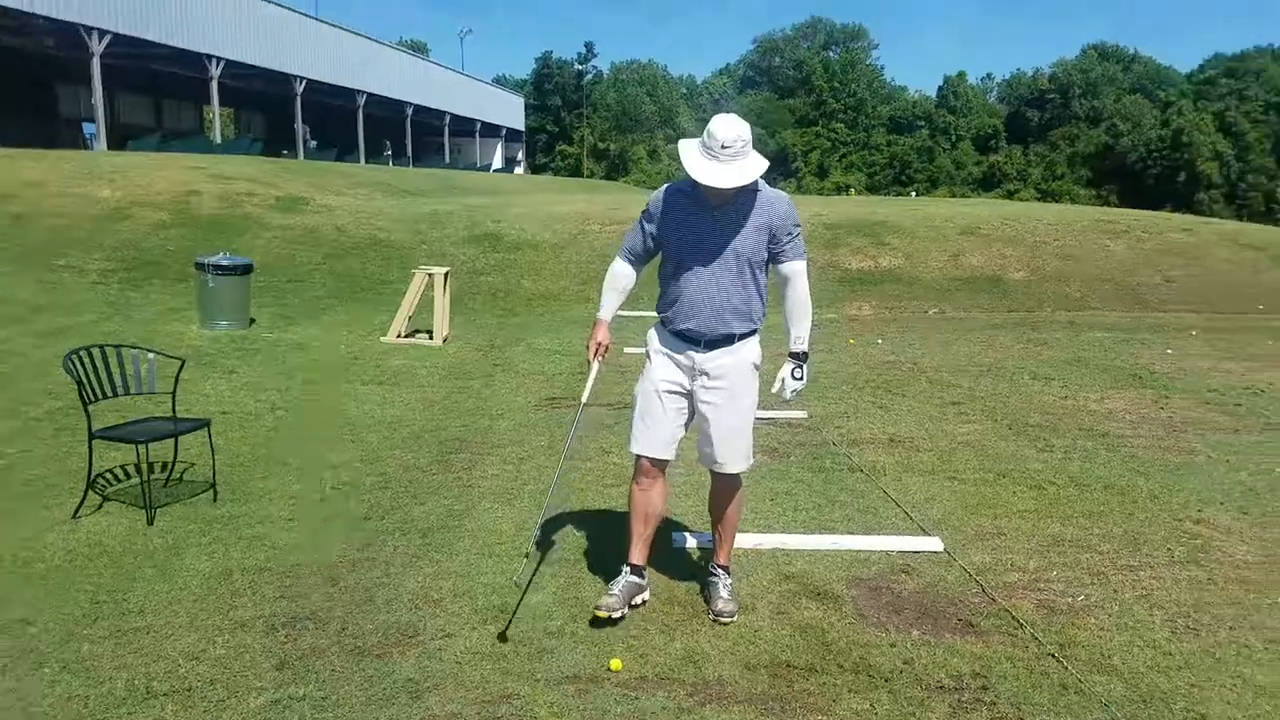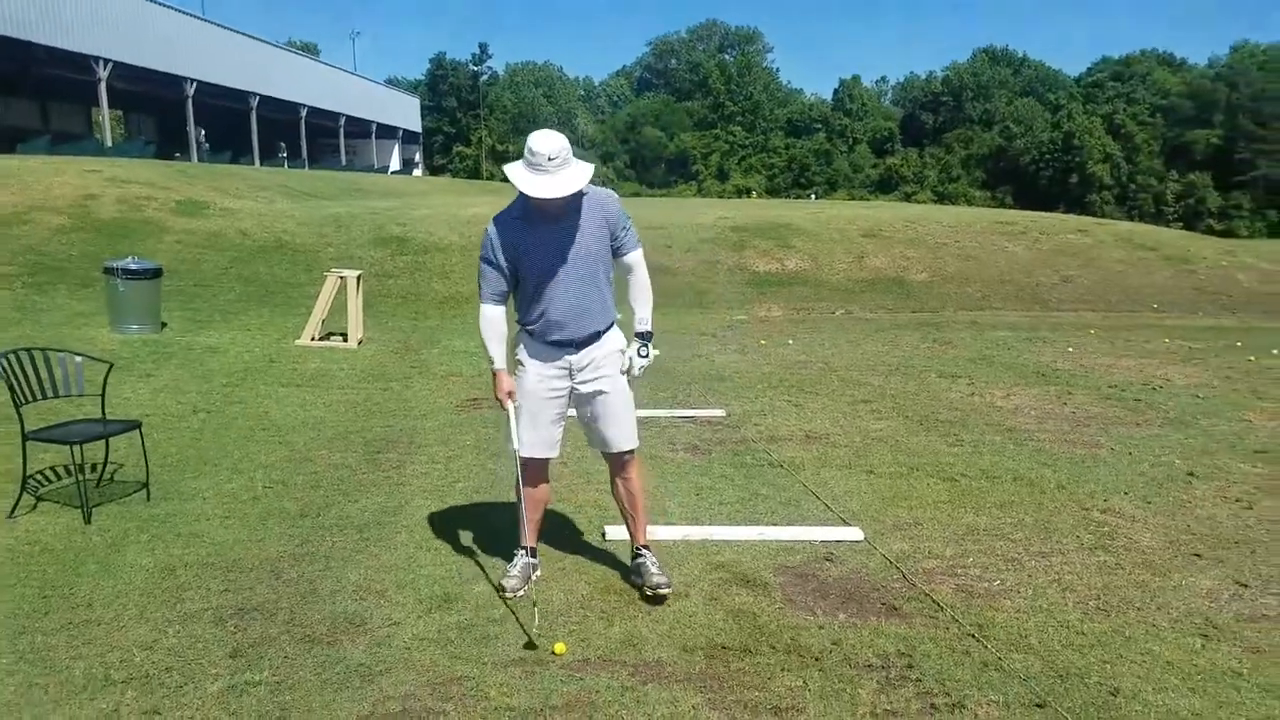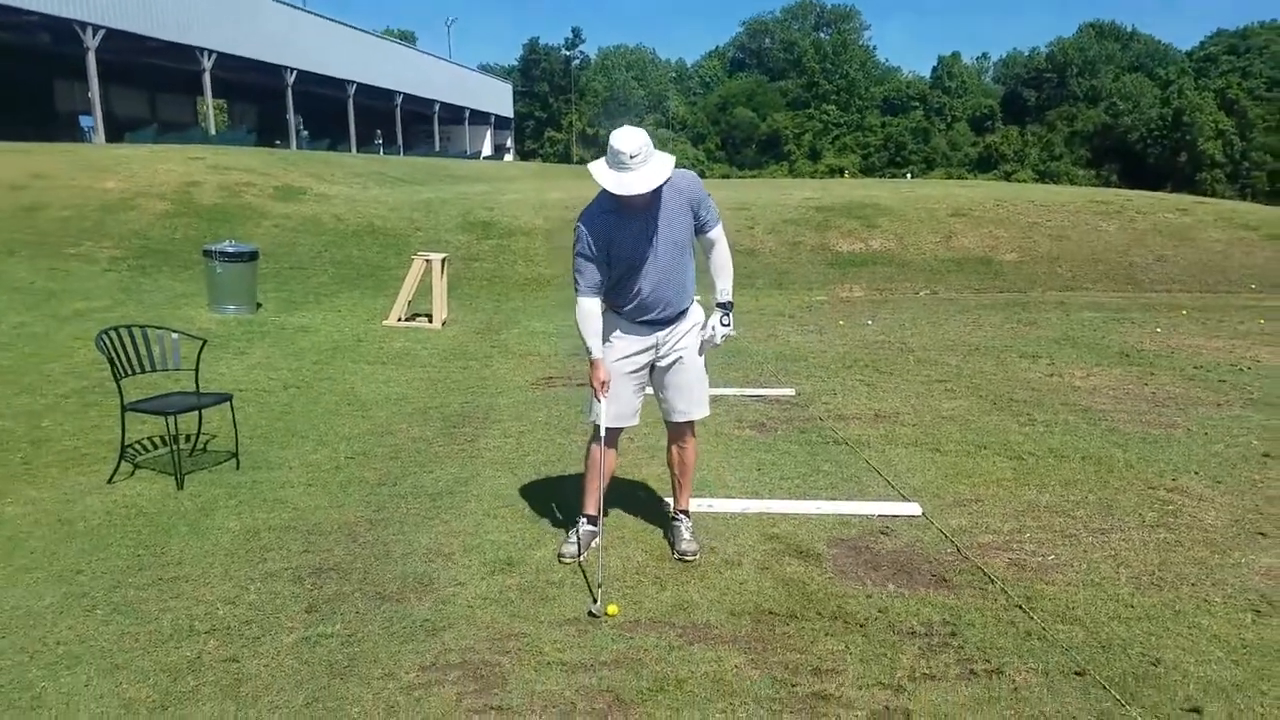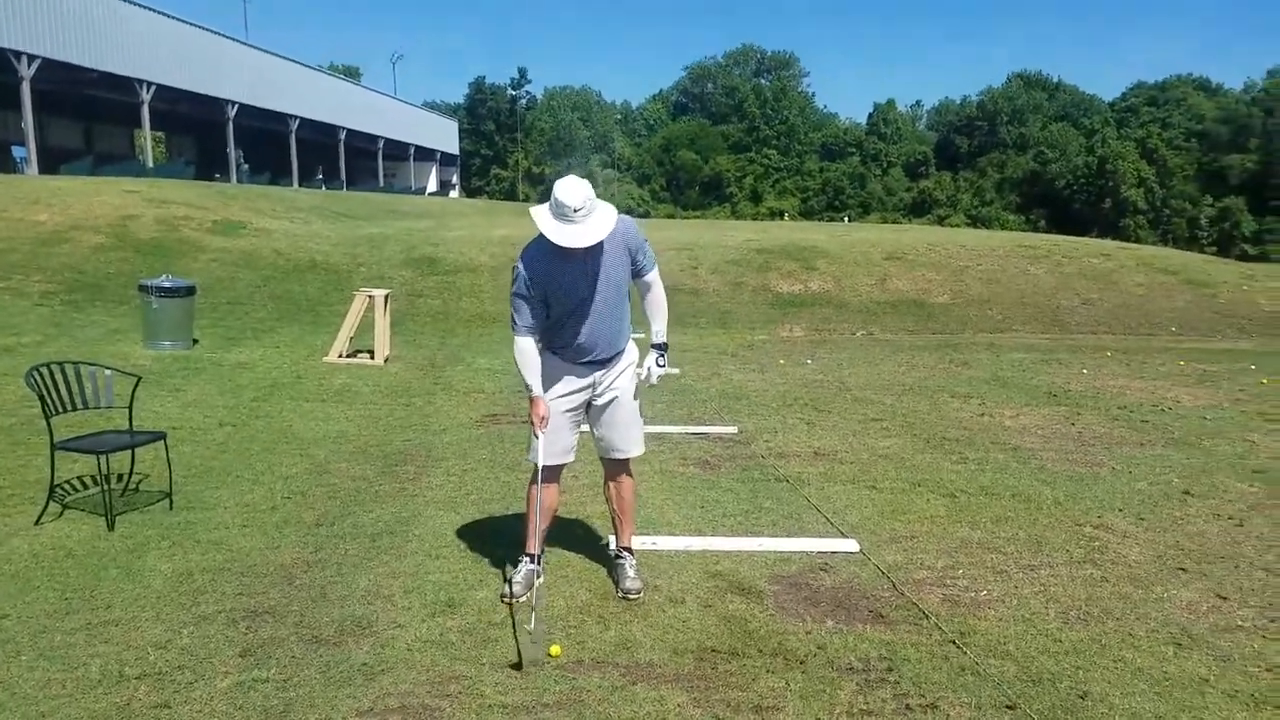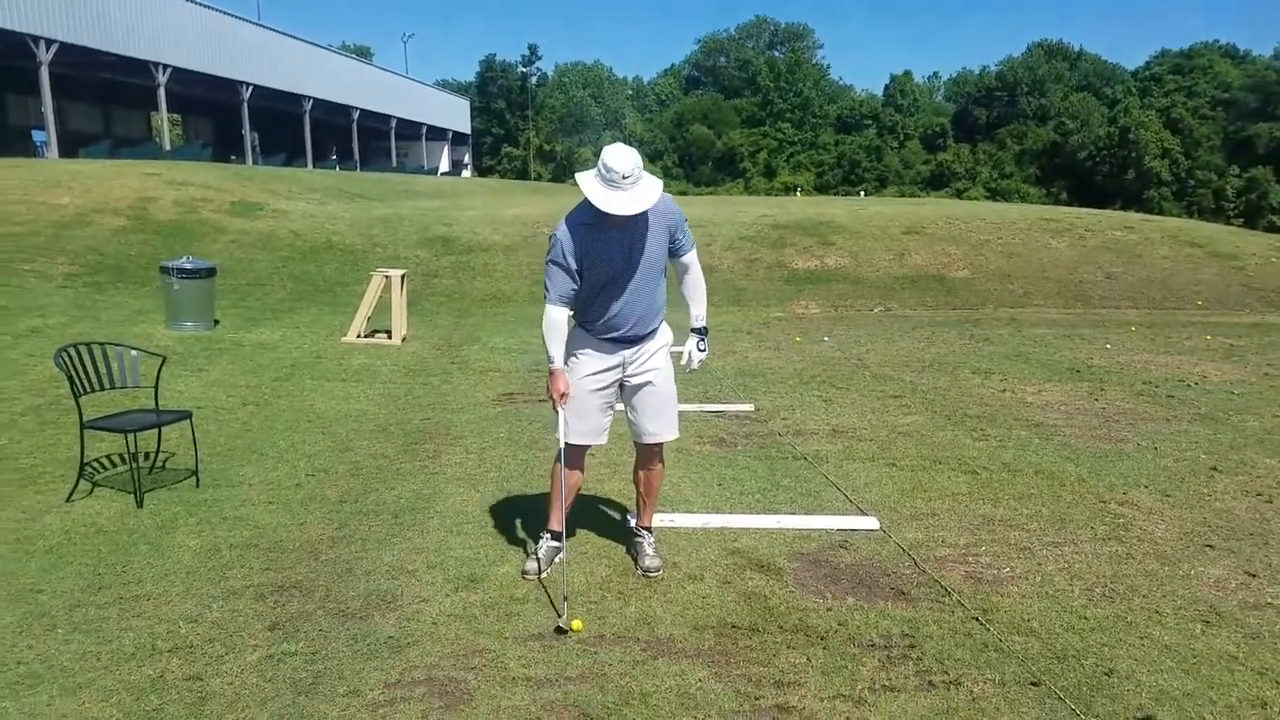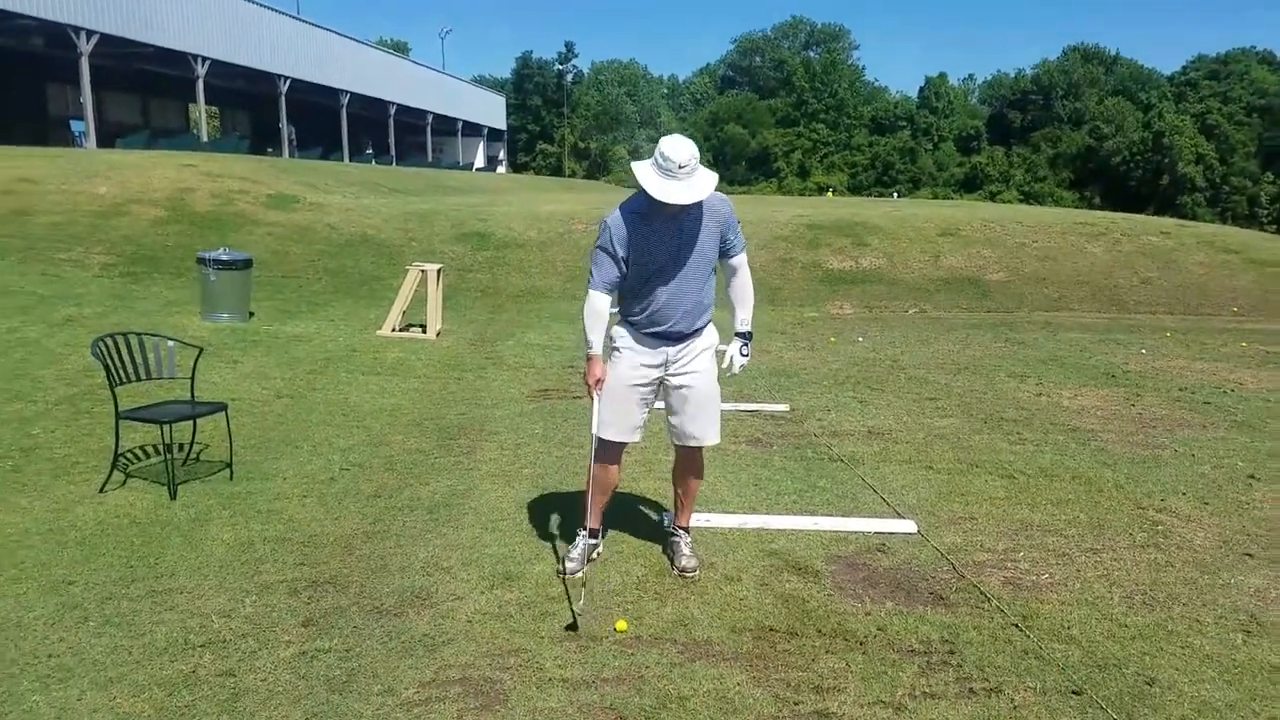
dt=0.7s
person 1, frame 1
left shoulder: (775, 207)
right shoulder: (667, 200)
left elbow: (794, 280)
right elbow: (628, 261)
left wrist: (798, 353)
right wrist: (604, 318)
left hip: (734, 356)
right hip: (668, 350)
left knee: (727, 471)
right knee: (648, 463)
left ankle: (720, 572)
right ankle: (634, 574)
person 1, frame 2
left shoulder: (605, 206)
right shoulder: (503, 228)
left elbow: (635, 268)
right elbow: (492, 302)
left wrist: (643, 333)
right wrist: (499, 368)
left hip: (602, 350)
right hip: (539, 356)
left knee: (622, 455)
right knee: (533, 461)
left ankle: (642, 553)
right ankle: (527, 554)
person 1, frame 3
left shoulder: (687, 187)
right shoulder: (594, 221)
left elbow: (715, 243)
right elbow: (588, 295)
left wrist: (724, 305)
right wrist: (596, 357)
left hip: (682, 327)
right hip: (623, 333)
left knee: (683, 427)
right knee: (607, 428)
left ankle: (681, 517)
right ankle: (588, 520)
person 1, frame 4
left shoulder: (625, 233)
right shoulder: (532, 262)
left elbow: (650, 286)
right elbow: (525, 335)
left wrist: (659, 346)
right wrist: (536, 394)
left hip: (617, 366)
right hip: (560, 371)
left knee: (619, 464)
right knee: (548, 467)
left ankle: (624, 555)
right ankle: (531, 559)
person 1, frame 5
left shoulder: (666, 211)
right shoulder: (570, 232)
left elbow: (688, 268)
right elbow: (556, 305)
left wrist: (698, 329)
right wrist: (556, 368)
left hip: (650, 347)
right hip: (590, 350)
left knee: (651, 446)
right knee: (573, 446)
left ankle: (643, 533)
right ankle: (552, 536)
person 1, frame 6
left shoulder: (719, 210)
right shoulder: (622, 220)
left elbow: (737, 270)
right elbow: (600, 291)
left wrist: (743, 332)
right wrist: (594, 354)
left hip: (695, 347)
right hip: (634, 346)
left knee: (692, 447)
right knee: (610, 443)
left ankle: (680, 533)
right ankle: (590, 533)
